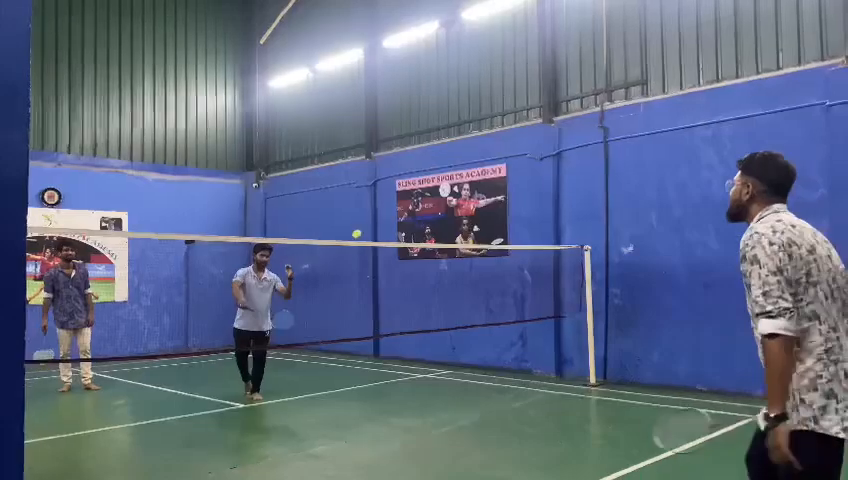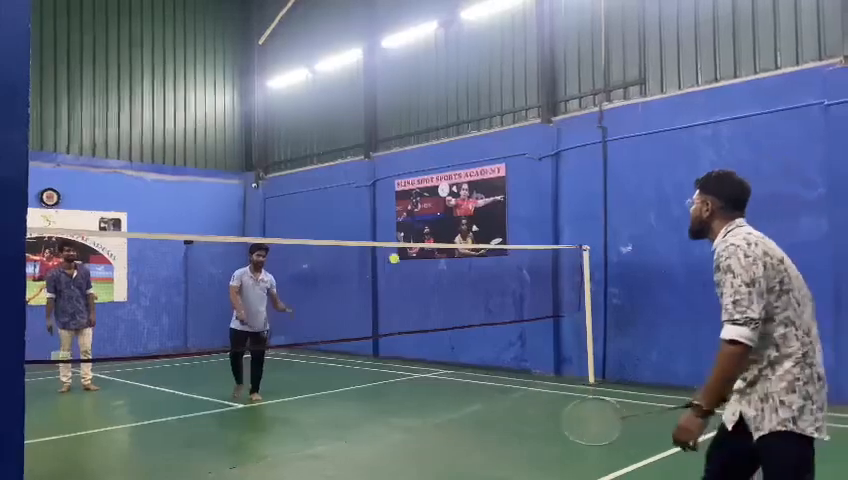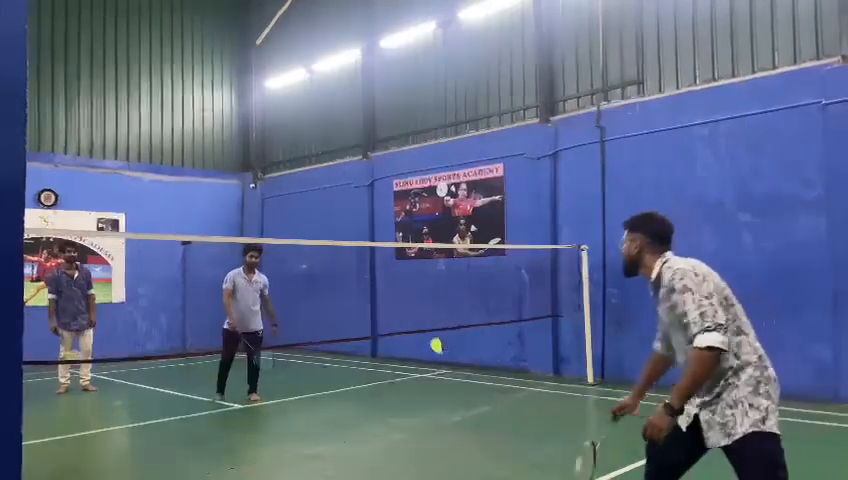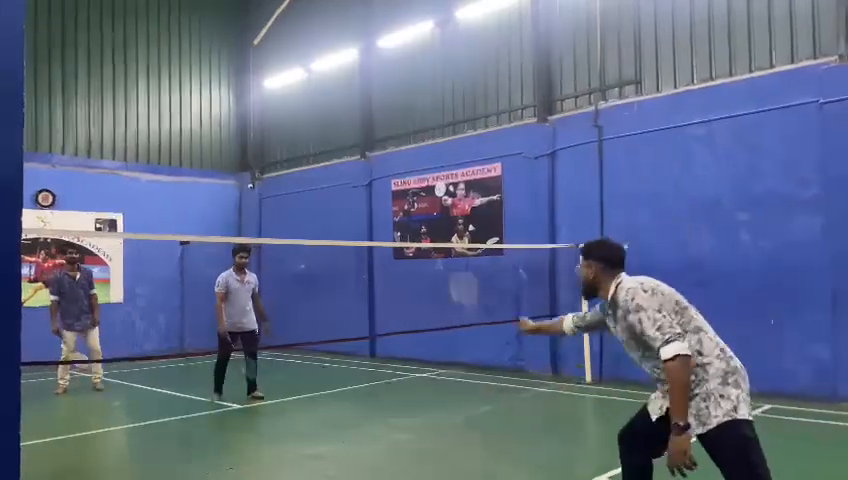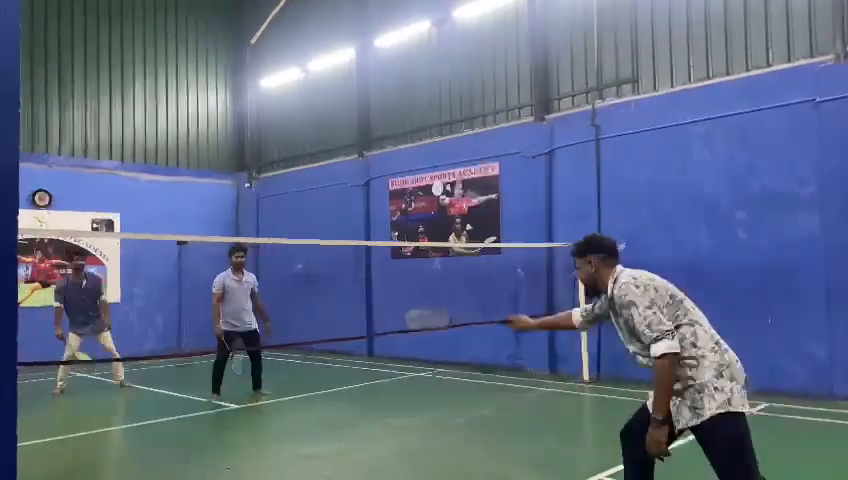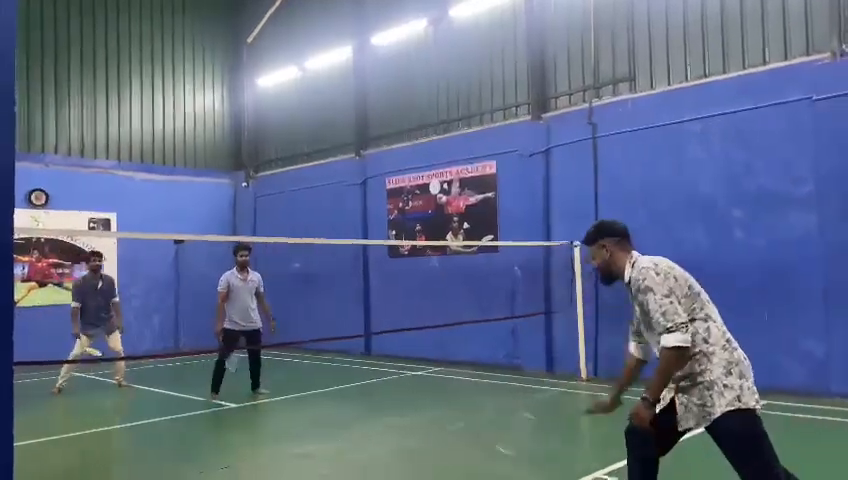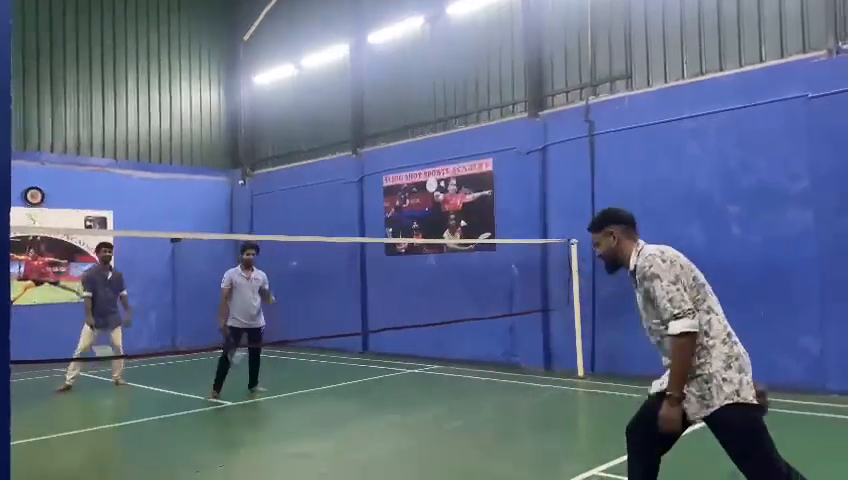
dt=0.2s
person 1, frame 1
left shoulder: (762, 237)
right shoulder: (800, 233)
left elbow: (778, 331)
left wrist: (775, 418)
left hip: (809, 400)
right hip: (814, 393)
person 1, frame 2
left shoulder: (736, 248)
right shoulder: (744, 247)
left elbow: (740, 338)
left wrist: (701, 409)
left hip: (785, 397)
right hip: (759, 396)
person 1, frame 3
left shoulder: (682, 275)
right shoulder: (664, 286)
left elbow: (712, 345)
right elbow: (665, 349)
left wrist: (669, 409)
right wrist: (636, 395)
left hip: (744, 400)
right knee: (661, 455)
person 1, frame 4
left shoulder: (635, 294)
right shoulder: (613, 304)
left elbow: (677, 354)
right elbow: (574, 322)
left wrist: (680, 430)
right wrist: (536, 327)
left hip: (717, 390)
right knee: (632, 443)
person 1, frame 5
left shoulder: (630, 287)
right shoulder: (615, 296)
left elbow: (667, 351)
right elbow: (579, 317)
left wrist: (659, 422)
right wrist: (534, 324)
left hip: (710, 386)
right hip: (682, 387)
right knee: (635, 443)
person 1, frame 6
left shoulder: (647, 272)
right shoulder: (639, 280)
left elbow: (678, 343)
right elbow: (639, 348)
left wrist: (648, 401)
right wrist: (615, 396)
left hip: (719, 385)
right knee: (639, 440)
person 1, frame 7
left shoulder: (652, 261)
right shoulder: (648, 264)
left elbow: (684, 330)
left wrist: (673, 399)
left hip: (716, 378)
right hip: (692, 377)
right knee: (640, 436)
person 2, frame 1
left shoulder: (273, 277)
right shoulder: (242, 273)
left elbow: (286, 294)
right elbow: (235, 287)
left wrist: (290, 280)
right wrist: (240, 300)
left hip: (263, 326)
right hip: (243, 325)
left knee: (259, 359)
right knee: (241, 356)
left ankle: (255, 390)
right ankle: (247, 380)
person 2, frame 2
left shoulder: (269, 278)
right shoulder: (239, 274)
left elbow: (274, 300)
right elbow: (233, 295)
left wrist: (285, 309)
right wrist: (239, 313)
left hip: (260, 326)
right hip: (239, 325)
left knee: (258, 360)
right knee: (235, 357)
left ankle: (254, 391)
right ankle: (239, 384)
person 2, frame 3
left shoulder: (263, 279)
right shoulder: (232, 275)
left elbow: (266, 302)
right elbow: (226, 298)
left wrist: (274, 323)
right wrist: (231, 319)
left hip: (255, 327)
right hip: (233, 326)
left knee: (254, 360)
right knee: (226, 359)
left ankle: (252, 391)
right ankle: (220, 392)
person 2, frame 4
left shoulder: (253, 278)
right shoulder: (224, 277)
right elbow: (219, 302)
left wrist: (265, 320)
right wrist: (221, 324)
left hip: (250, 326)
right hip: (229, 327)
left knee: (252, 358)
right knee: (222, 359)
left ankle: (252, 390)
right ankle: (217, 392)
person 2, frame 5
left shoulder: (252, 278)
right shoulder: (221, 278)
left elbow: (256, 300)
right elbow: (216, 302)
left wrist: (266, 319)
right wrist: (217, 325)
left hip: (250, 326)
right hip: (228, 327)
left knee: (256, 357)
right knee: (221, 359)
left ankle: (257, 388)
right ankle: (215, 392)
person 2, frame 6
left shoulder: (257, 277)
right shoulder: (227, 277)
left elbow: (261, 300)
right elbow: (221, 302)
left wrist: (270, 318)
right wrist: (219, 324)
left hip: (254, 325)
right hip: (232, 326)
left knee: (255, 357)
right knee: (223, 357)
left ankle: (256, 387)
right ankle: (214, 391)
person 2, frame 7
left shoulder: (261, 275)
right shoulder: (231, 274)
left elbow: (265, 296)
right elbow: (224, 298)
left wrist: (270, 300)
right wrist: (222, 319)
left hip: (256, 323)
right hip: (235, 323)
left knee: (255, 354)
right knee: (227, 355)
left ankle: (253, 385)
right ankle: (216, 389)
person 3, frame 1
left shoulder: (82, 271)
right shoulder: (52, 274)
left elbow: (88, 294)
right elbow: (48, 298)
left wrist: (91, 313)
right wrist: (44, 319)
left hip: (82, 319)
right hip: (63, 320)
left knee: (85, 350)
right knee: (64, 352)
left ankle: (87, 381)
right ankle: (66, 382)
person 3, frame 2
left shoulder: (84, 271)
right shoulder: (54, 275)
left elbow: (89, 294)
right elbow: (51, 298)
left wrist: (92, 313)
right wrist: (49, 319)
left hip: (83, 319)
right hip: (64, 321)
left knee: (86, 351)
right knee: (65, 352)
left ankle: (87, 381)
right ankle: (66, 382)
person 3, frame 3
left shoulder: (85, 272)
right shoulder: (55, 276)
left elbow: (90, 295)
right elbow: (52, 299)
left wrist: (93, 314)
right wrist: (52, 320)
left hip: (84, 319)
right hip: (65, 322)
left knee: (87, 351)
right knee: (65, 353)
left ankle: (85, 382)
right ankle: (64, 384)
person 3, frame 4
left shoulder: (87, 273)
right shoulder: (57, 278)
left elbow: (93, 295)
right elbow: (54, 301)
left wrist: (96, 313)
right wrist: (54, 322)
left hip: (88, 319)
right hip: (69, 322)
left knee: (96, 350)
right knee: (67, 354)
left ankle: (97, 380)
right ankle: (63, 384)
person 3, frame 5
left shoulder: (95, 280)
right shoulder: (63, 285)
left elbow: (102, 300)
right elbow: (59, 306)
left wrist: (106, 318)
right wrist: (58, 328)
left hip: (97, 322)
right hip: (77, 326)
left knee: (112, 350)
right knee: (69, 355)
left ankle: (120, 378)
right ankle: (60, 384)
person 3, frame 6
left shoulder: (110, 281)
right shoulder: (80, 284)
left elbow: (115, 302)
right elbow: (76, 306)
left wrist: (119, 320)
right wrist: (75, 327)
left hip: (108, 324)
right hip: (88, 327)
left knee: (119, 351)
right knee: (75, 355)
left ankle: (119, 379)
right ankle: (60, 384)
person 3, frame 7
left shoulder: (117, 275)
right shoulder: (89, 274)
left elbow: (123, 295)
right elbow: (87, 297)
left wrist: (128, 313)
right wrist: (89, 317)
left hip: (113, 319)
right hip: (94, 319)
left knee: (118, 348)
right knee: (82, 349)
left ankle: (117, 377)
right ankle: (69, 381)
